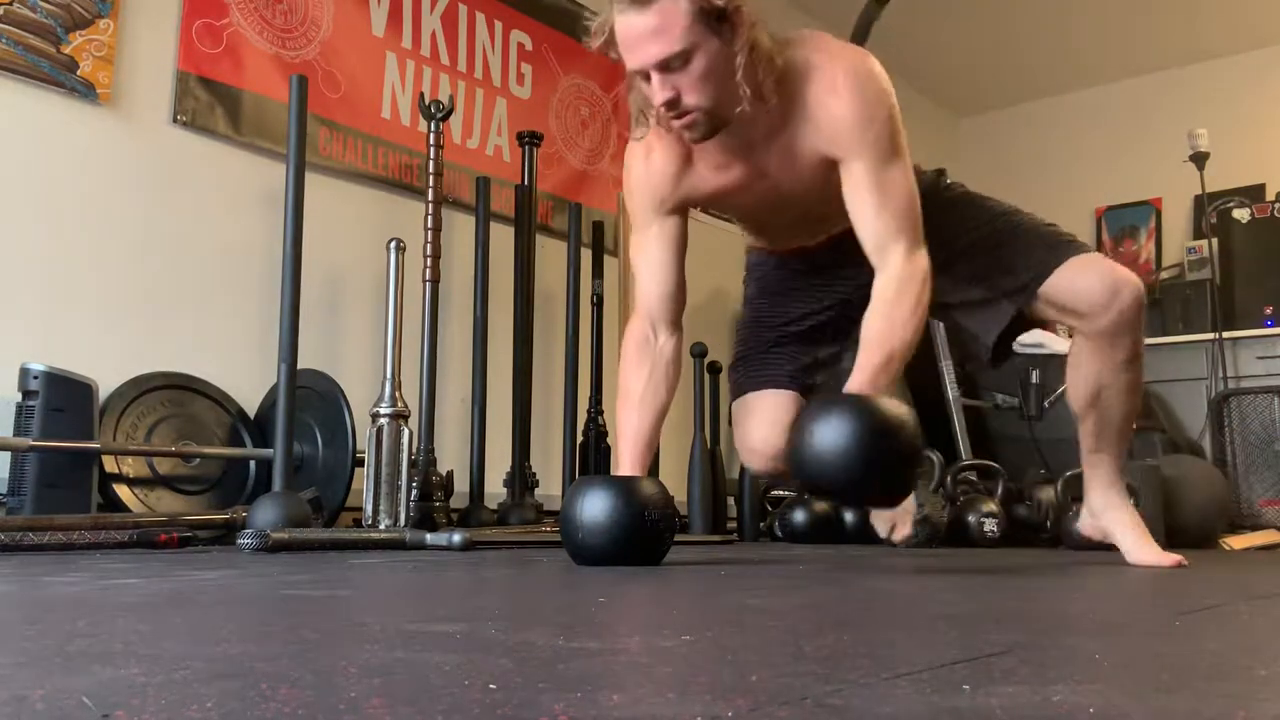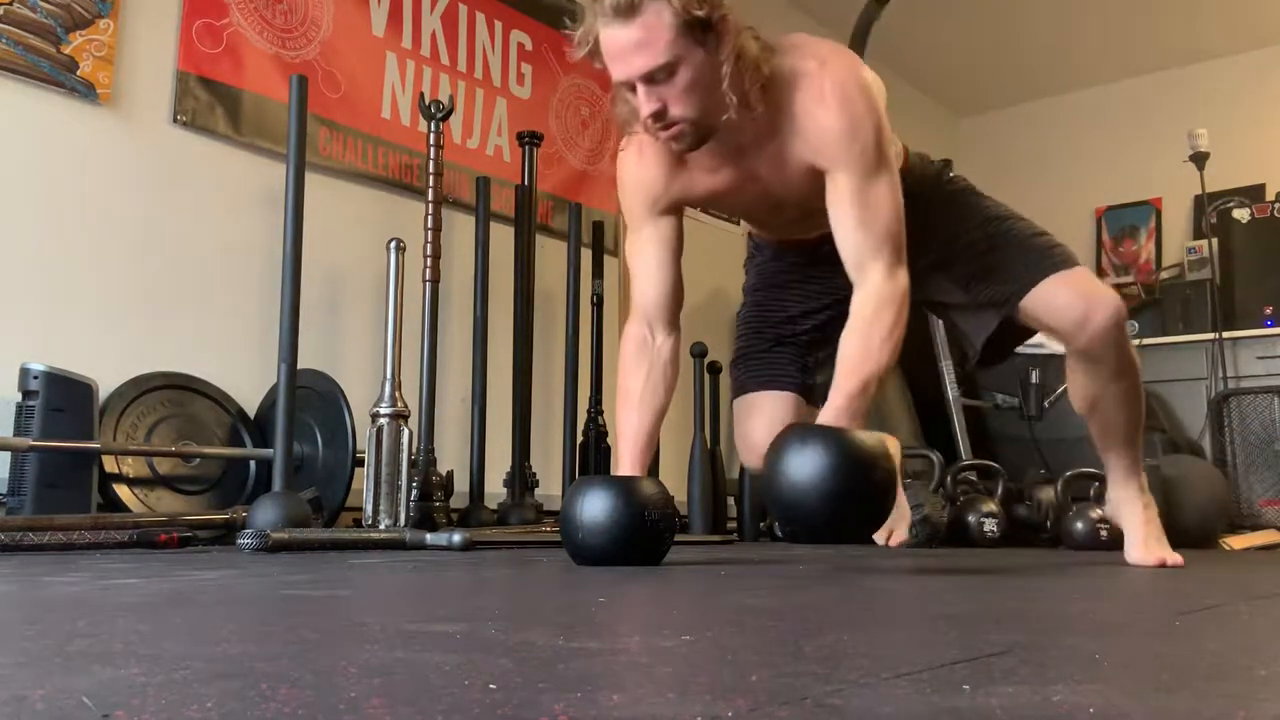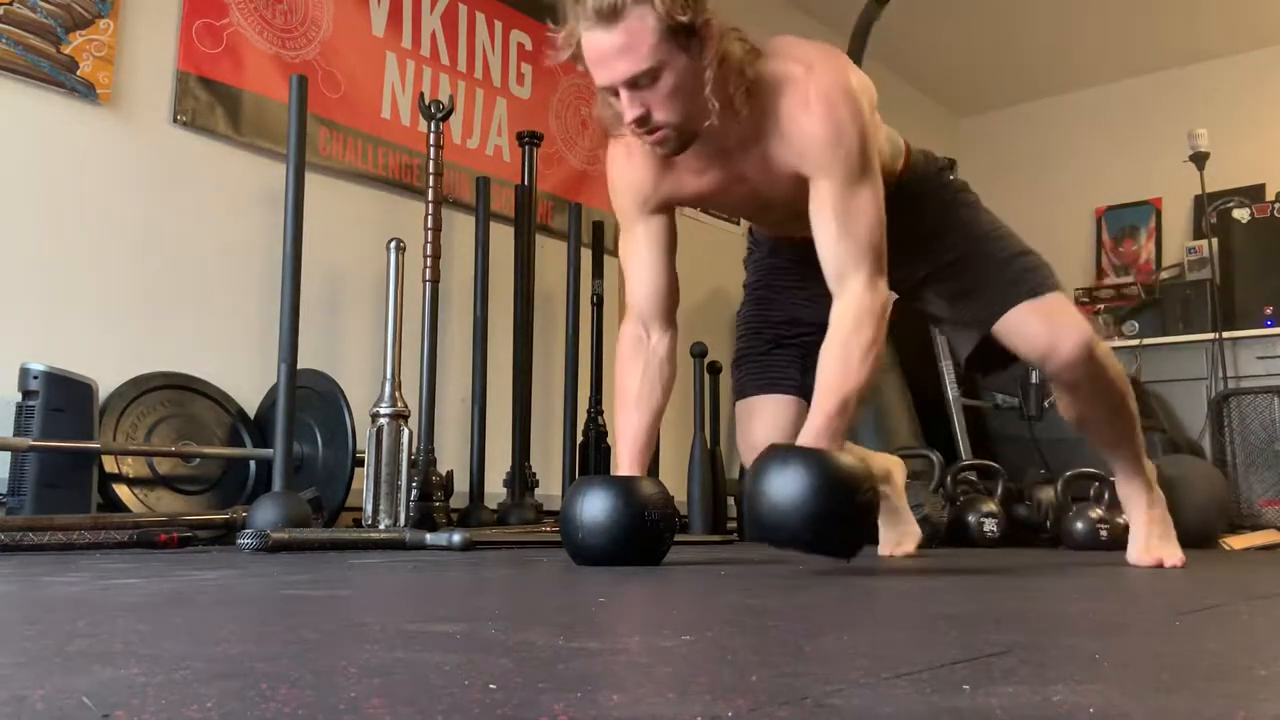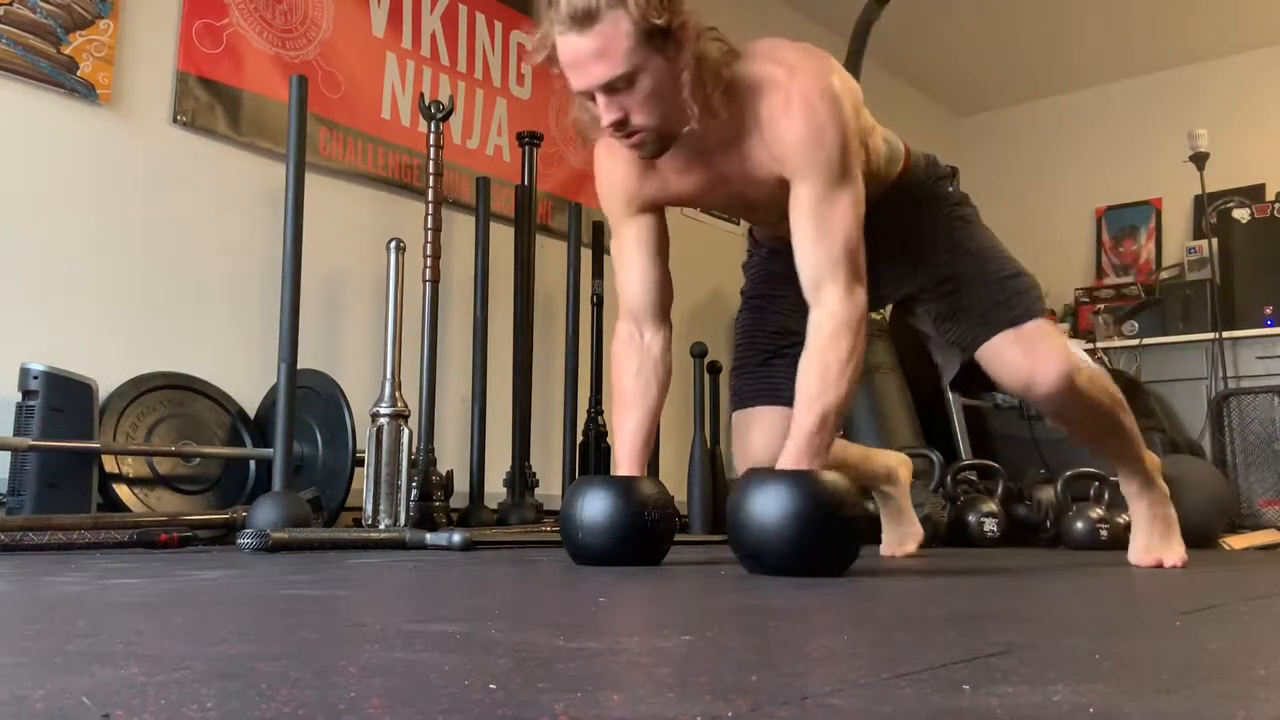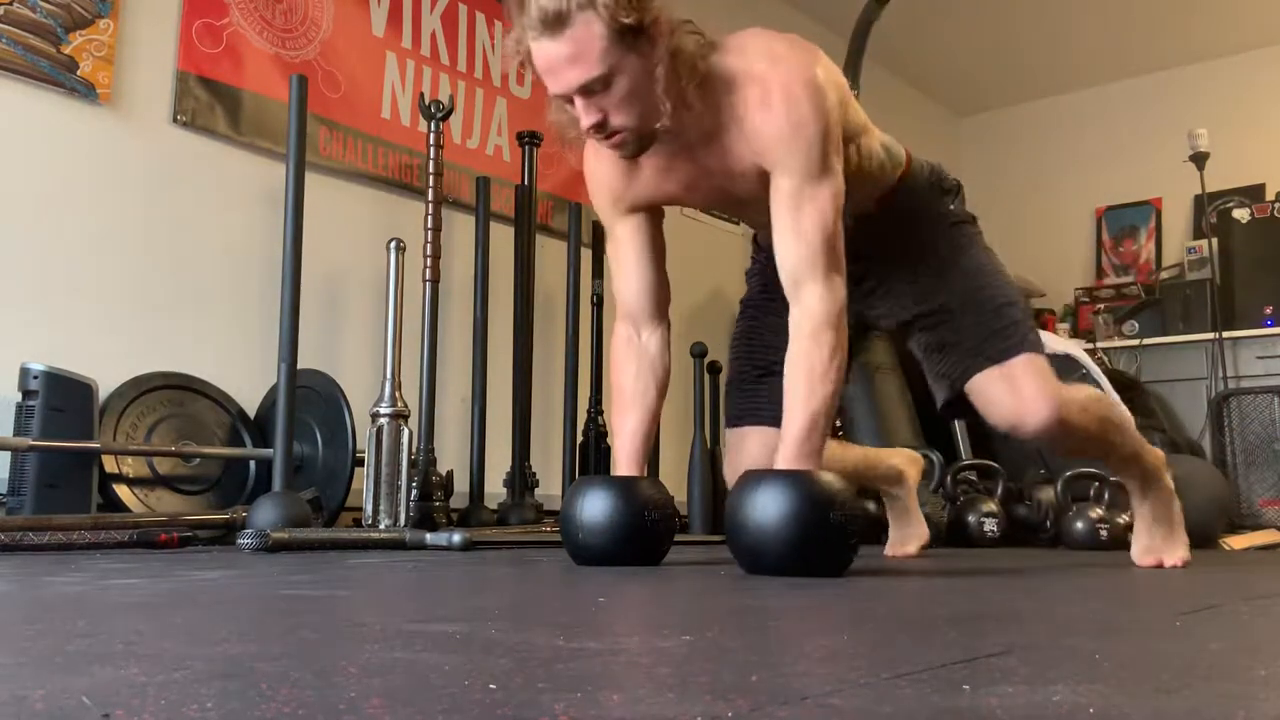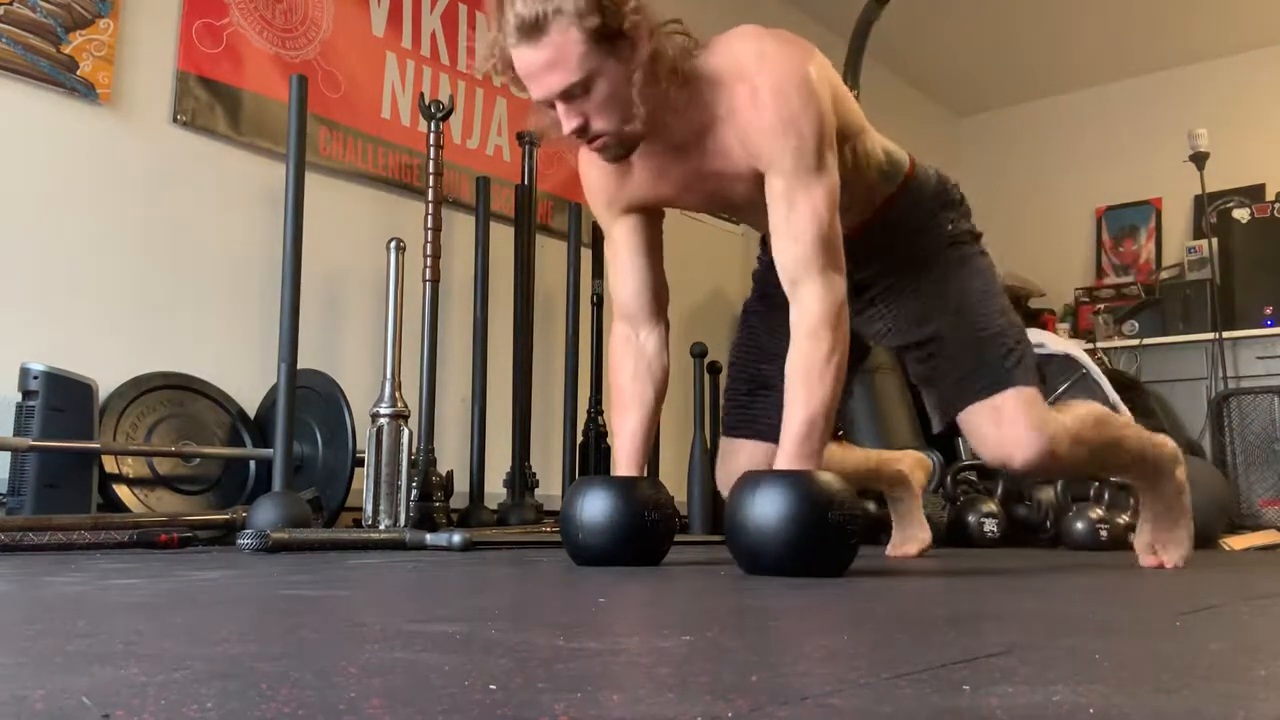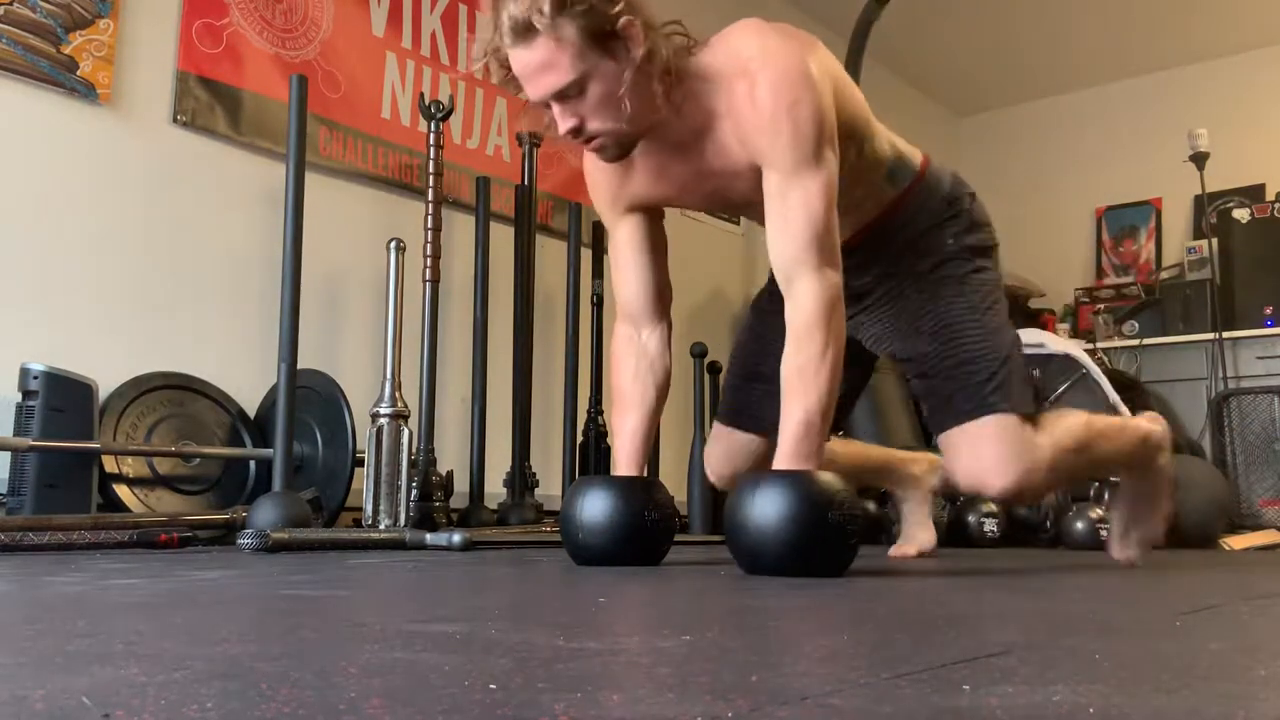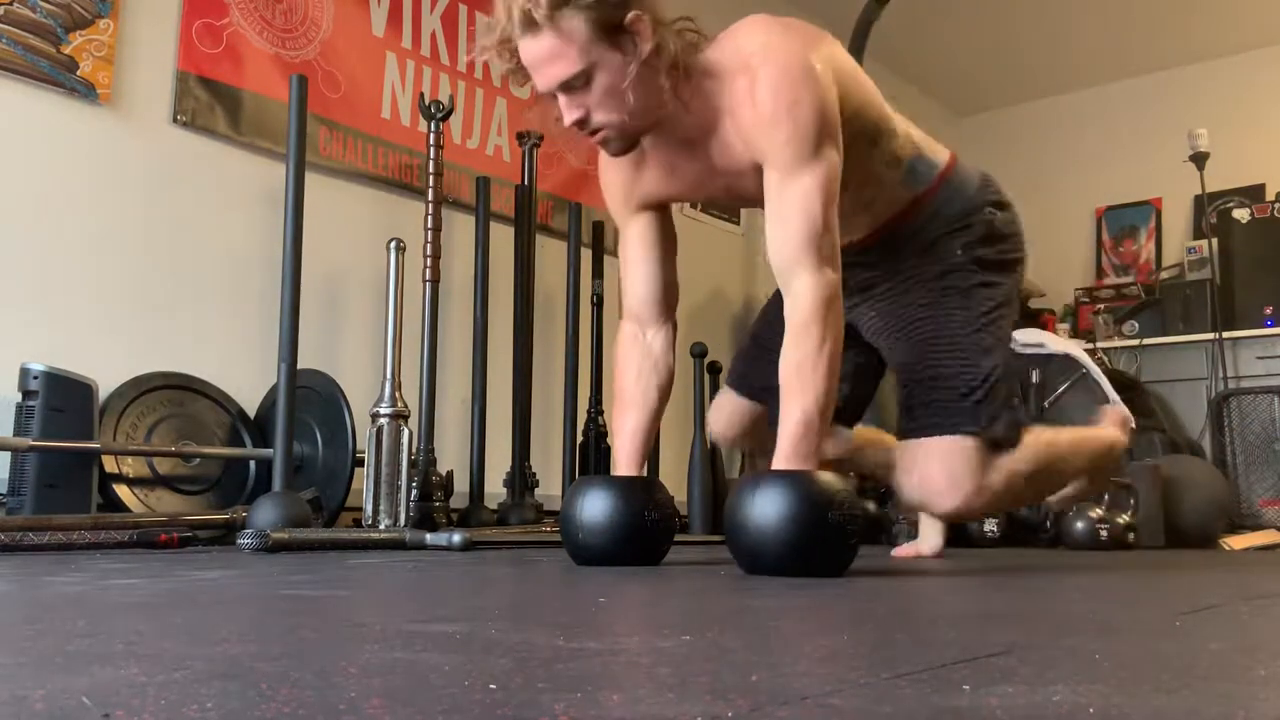
dt=0.1s
person 1, frame 1
left shoulder: (837, 85)
right shoulder: (656, 159)
left elbow: (907, 262)
right elbow: (654, 329)
left wrist: (863, 397)
left hip: (905, 221)
right hip: (789, 265)
left knee: (1112, 297)
right knee: (764, 450)
left ankle: (1105, 499)
person 1, frame 2
left shoulder: (827, 91)
right shoulder: (647, 160)
left elbow: (882, 280)
right elbow: (651, 328)
left wrist: (836, 423)
left hip: (912, 202)
right hip: (790, 249)
left knee: (1093, 316)
right knee: (765, 451)
left ankle: (1129, 497)
person 1, frame 3
left shoulder: (814, 96)
right shoulder: (635, 160)
left elbow: (862, 291)
right elbow: (647, 328)
left wrist: (817, 445)
left hip: (908, 201)
right hip: (788, 245)
left knee: (1068, 345)
right knee: (768, 458)
left ankle: (1140, 492)
right ankle: (879, 476)
person 1, frame 4
left shoulder: (797, 96)
right shoulder: (622, 162)
left elbow: (837, 300)
right elbow: (642, 326)
left wrist: (803, 465)
right wrist: (627, 486)
left hip: (904, 206)
right hip: (783, 243)
left knee: (1045, 374)
right knee: (759, 463)
left ankle: (1145, 486)
right ankle: (886, 477)
person 1, frame 5
left shoulder: (778, 88)
right shoulder: (611, 163)
left elbow: (818, 295)
right elbow: (639, 327)
left wrist: (795, 473)
right wrist: (625, 486)
left hip: (907, 217)
right hip: (785, 248)
left knee: (1033, 412)
right knee: (751, 479)
left ankle: (1150, 481)
right ankle: (894, 472)
person 1, frame 6
left shoulder: (767, 85)
right shoulder: (607, 166)
left elbow: (817, 297)
right elbow: (637, 328)
left wrist: (795, 475)
right wrist: (627, 485)
left hip: (908, 227)
right hip: (793, 257)
left knee: (1021, 445)
right knee: (744, 482)
left ankle: (1153, 463)
right ankle: (901, 477)
person 1, frame 7
left shoulder: (766, 79)
right shoulder: (613, 168)
left elbow: (813, 292)
right elbow: (640, 328)
left wrist: (793, 478)
right wrist: (627, 486)
left hip: (921, 234)
right hip: (808, 251)
left knee: (998, 473)
right knee: (729, 469)
left ankle: (1141, 446)
right ankle: (909, 471)
person 1, frame 8
left shoulder: (768, 76)
right shoulder: (631, 164)
left elbow: (813, 291)
right elbow: (646, 326)
left wrist: (790, 478)
right wrist: (622, 480)
left hip: (950, 229)
right hip: (862, 249)
left knee: (944, 489)
right knee: (730, 429)
left ankle: (1101, 443)
